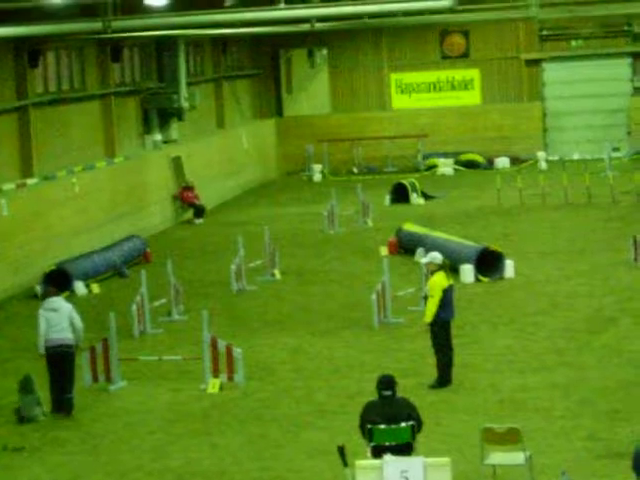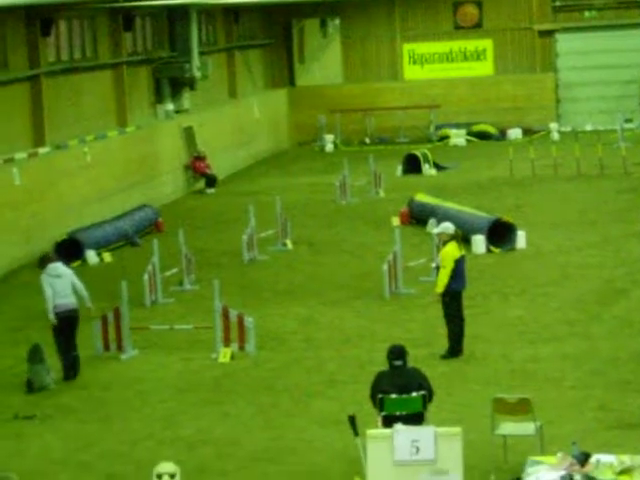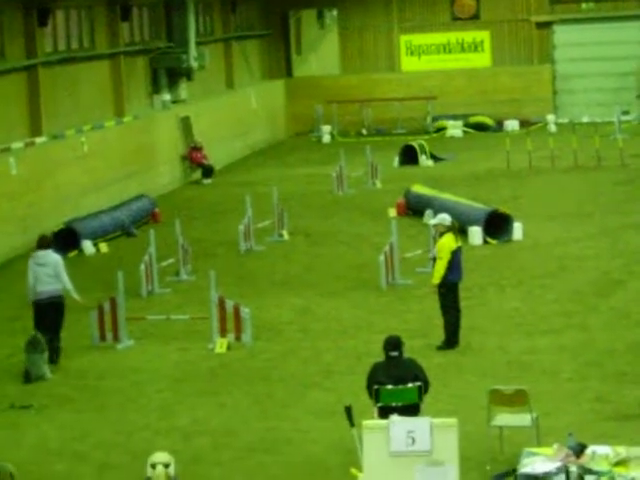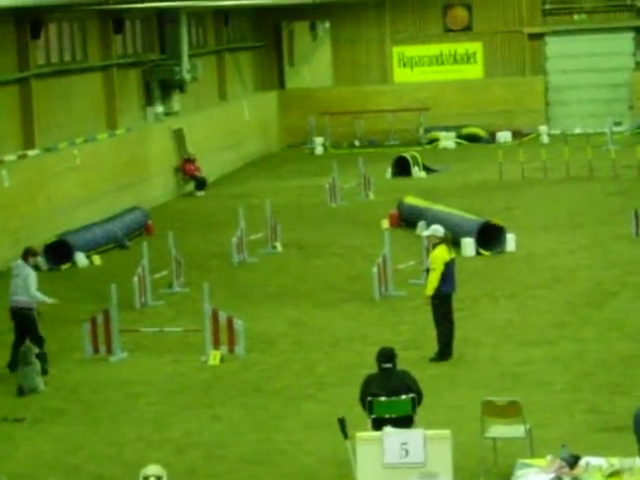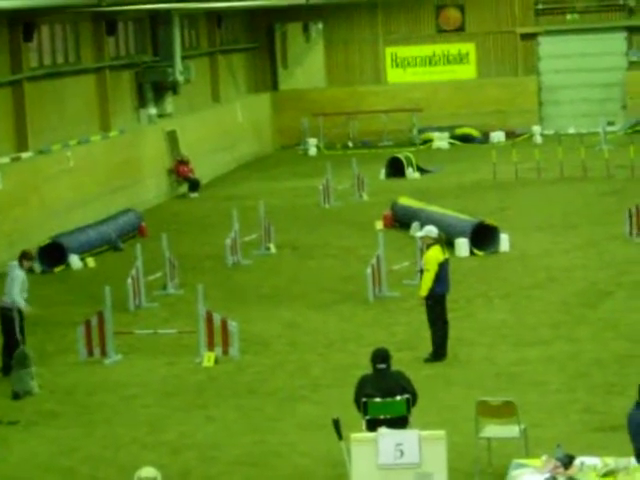
dt=0.5s
person 1, frame 1
left shoulder: (435, 280)
right shoulder: (445, 276)
left elbow: (433, 302)
left wrist: (427, 319)
left hip: (438, 318)
right hip: (446, 316)
left knee: (440, 349)
right knee: (446, 347)
left ankle: (442, 380)
right ankle: (447, 377)
person 1, frame 2
left shoulder: (447, 251)
right shoulder: (457, 246)
left elbow: (445, 272)
left wrist: (439, 289)
left hip: (450, 289)
right hip: (458, 287)
left knee: (451, 319)
right knee: (458, 317)
left ankle: (453, 350)
right ankle: (458, 347)
person 1, frame 3
left shoulder: (444, 242)
right shoulder: (454, 237)
left elbow: (441, 263)
left wrist: (435, 280)
left hip: (446, 280)
right hip: (454, 278)
left knee: (448, 310)
right knee: (454, 309)
left ankle: (450, 341)
right ankle: (454, 339)
person 1, frame 4
left shoulder: (437, 254)
right shoulder: (447, 249)
left elbow: (435, 274)
left wrist: (429, 292)
left hip: (440, 291)
right hip: (448, 289)
left knee: (441, 322)
right knee: (447, 320)
left ankle: (443, 353)
right ankle: (447, 351)
person 1, frame 5
left shoulder: (431, 254)
right shoulder: (441, 249)
left elbow: (428, 275)
left wrist: (423, 293)
left hip: (434, 292)
right hip: (441, 290)
left knee: (435, 323)
right knee: (442, 321)
left ankle: (437, 354)
right ankle: (442, 351)
person 2, frame 1
left shoulder: (43, 310)
right shoulder: (67, 306)
left elbow: (42, 331)
right elbow: (79, 326)
left wrist: (41, 349)
right wrist: (78, 342)
left hip: (51, 346)
right hip: (67, 344)
left knee: (54, 378)
right knee: (67, 378)
left ankle: (56, 407)
right ankle: (67, 407)
person 2, frame 2
left shoulder: (45, 276)
right shoulder: (67, 270)
left elbow: (49, 296)
right elbow: (80, 287)
left wrist: (51, 315)
right wrist: (88, 302)
left hip: (58, 311)
right hip: (73, 309)
left knee: (62, 343)
right knee: (71, 340)
left ankle: (68, 373)
right ankle: (74, 368)
person 2, frame 3
left shoulder: (32, 260)
right shoulder: (56, 258)
left elbow: (31, 281)
right elbow: (63, 277)
left wrist: (31, 297)
right wrist: (73, 293)
left hip: (41, 297)
right hip: (57, 296)
left knee: (41, 327)
right knee: (55, 328)
right ankle: (54, 356)
person 2, frame 4
left shoulder: (16, 270)
right shoulder: (29, 272)
left elbow: (12, 290)
right elbow: (32, 292)
left wrist: (12, 305)
right wrist: (46, 299)
left hip: (15, 307)
right hip: (26, 308)
left knee: (19, 337)
right knee: (37, 339)
left ankle: (13, 365)
right ankle: (42, 367)
person 2, frame 5
left shoulder: (16, 270)
right shoulder: (19, 274)
right elbow: (14, 294)
right wrist: (23, 306)
right hip: (12, 309)
right knee: (18, 341)
